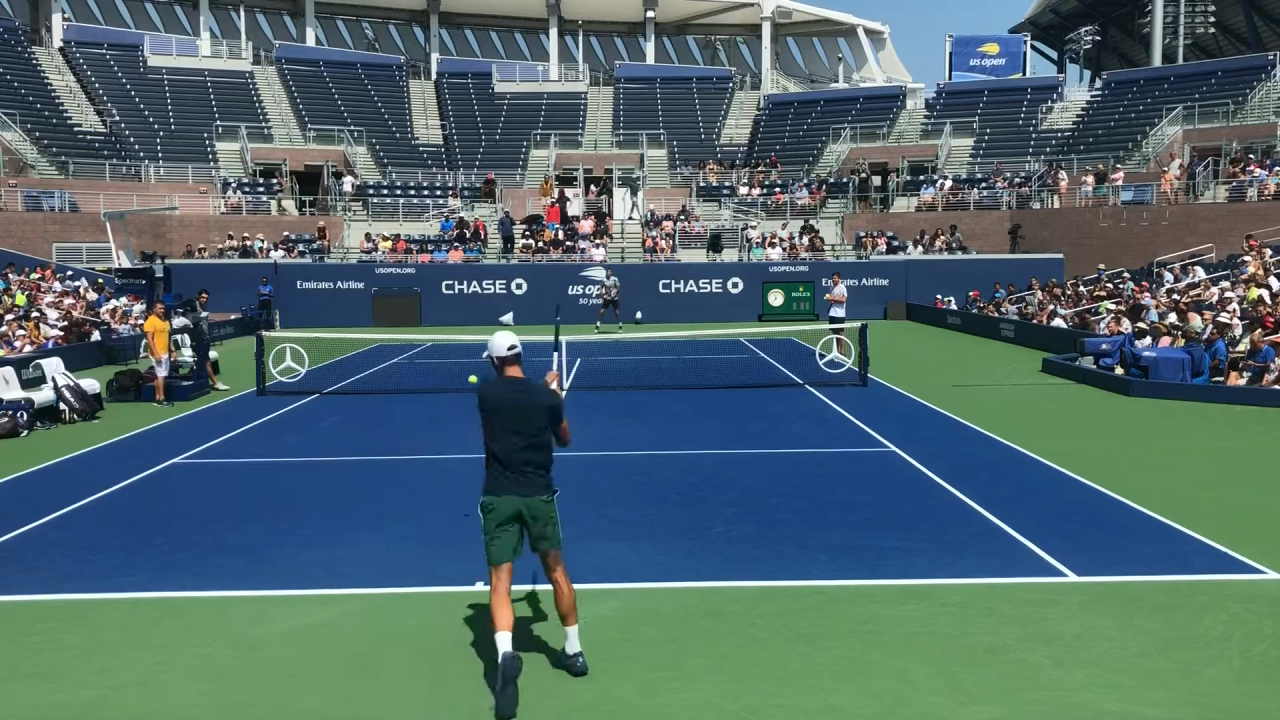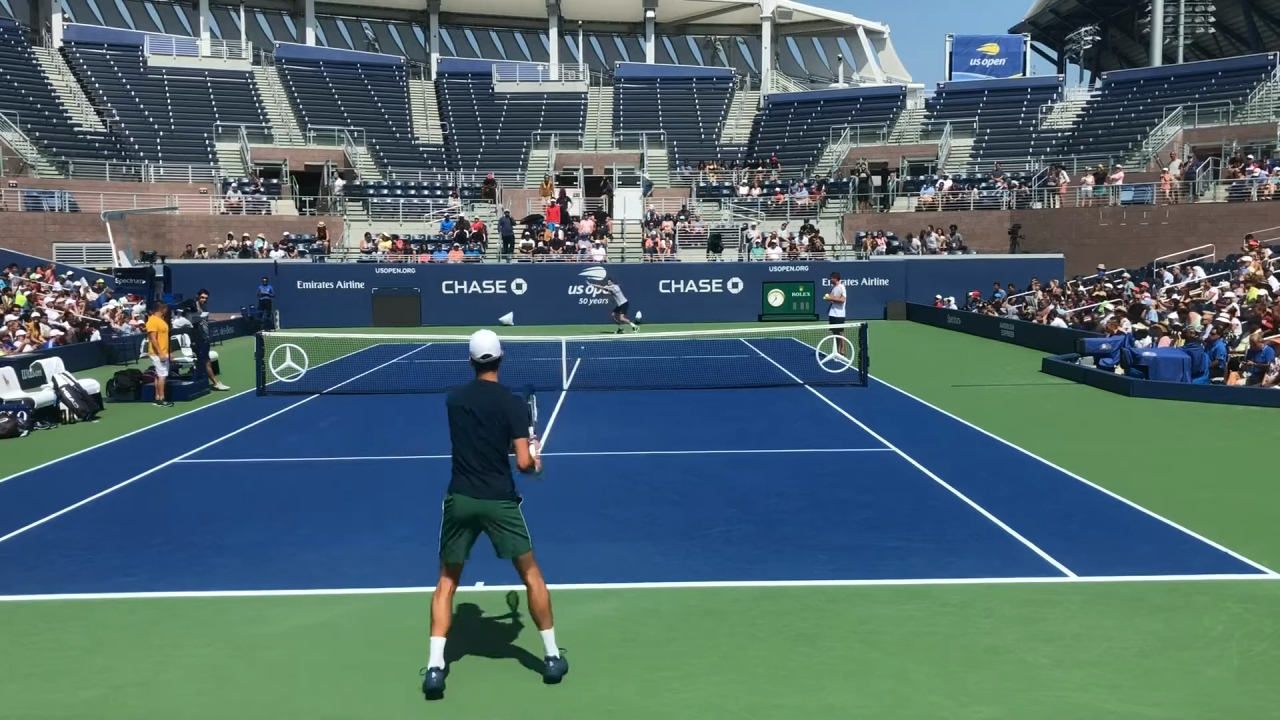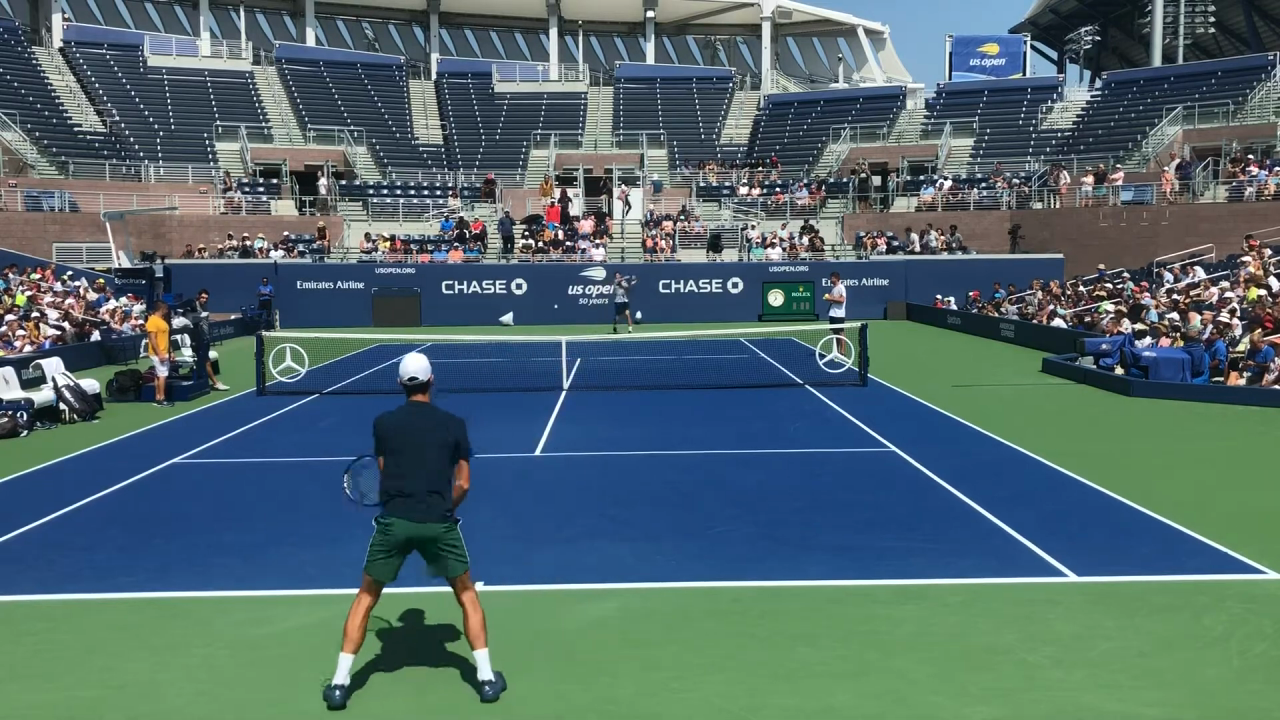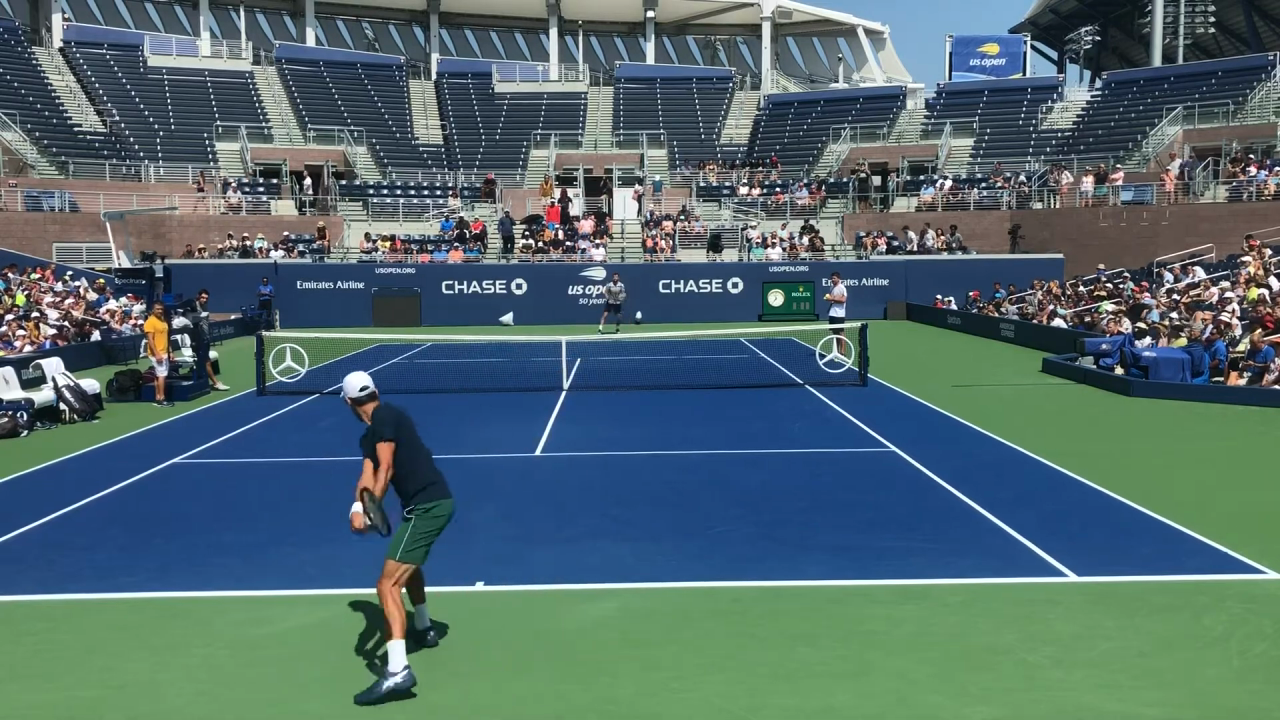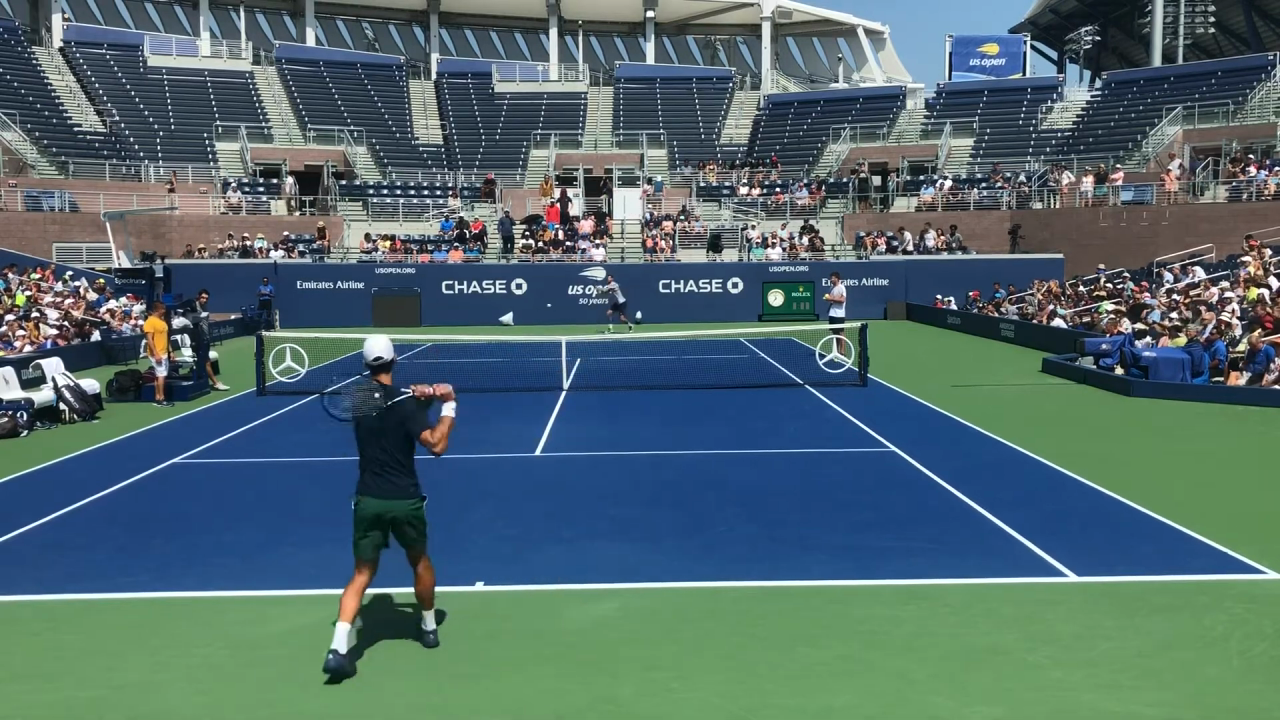
dt=0.7s
person 1, frame 1
left shoulder: (488, 390)
right shoulder: (548, 397)
right elbow: (564, 440)
left hip: (501, 499)
right hip: (540, 496)
left knee: (501, 583)
right knee: (556, 573)
left ankle: (506, 654)
right ankle: (573, 652)
person 1, frame 2
left shoulder: (454, 399)
right shoulder: (512, 403)
right elbow: (525, 464)
right wrist: (533, 454)
left hip: (460, 500)
right hip: (501, 502)
left knee: (446, 583)
right knee: (531, 576)
left ankle: (436, 667)
right ankle: (552, 656)
person 1, frame 3
left shoulder: (383, 423)
right shoulder: (453, 424)
left elbow: (385, 475)
right elbow: (462, 485)
left hip: (393, 521)
right hip: (438, 522)
left knee: (365, 598)
right knee: (467, 596)
left ankle: (340, 684)
right ankle: (486, 679)
person 1, frame 4
left shoulder: (381, 421)
right shoulder: (373, 432)
left elbow: (386, 470)
right elbow: (368, 477)
left wrist: (368, 507)
right wrist: (358, 509)
left hip: (426, 507)
right hip: (439, 502)
left knee: (388, 585)
right knee: (408, 562)
left ankle: (398, 672)
right ankle: (423, 628)
person 1, frame 5
right shoulder: (405, 406)
right elbow: (437, 447)
left wrist: (417, 395)
right wrist: (449, 407)
left hip: (368, 500)
right hip: (405, 500)
left knee: (362, 576)
right knee: (420, 560)
left ankle: (338, 650)
right ankle: (429, 627)
